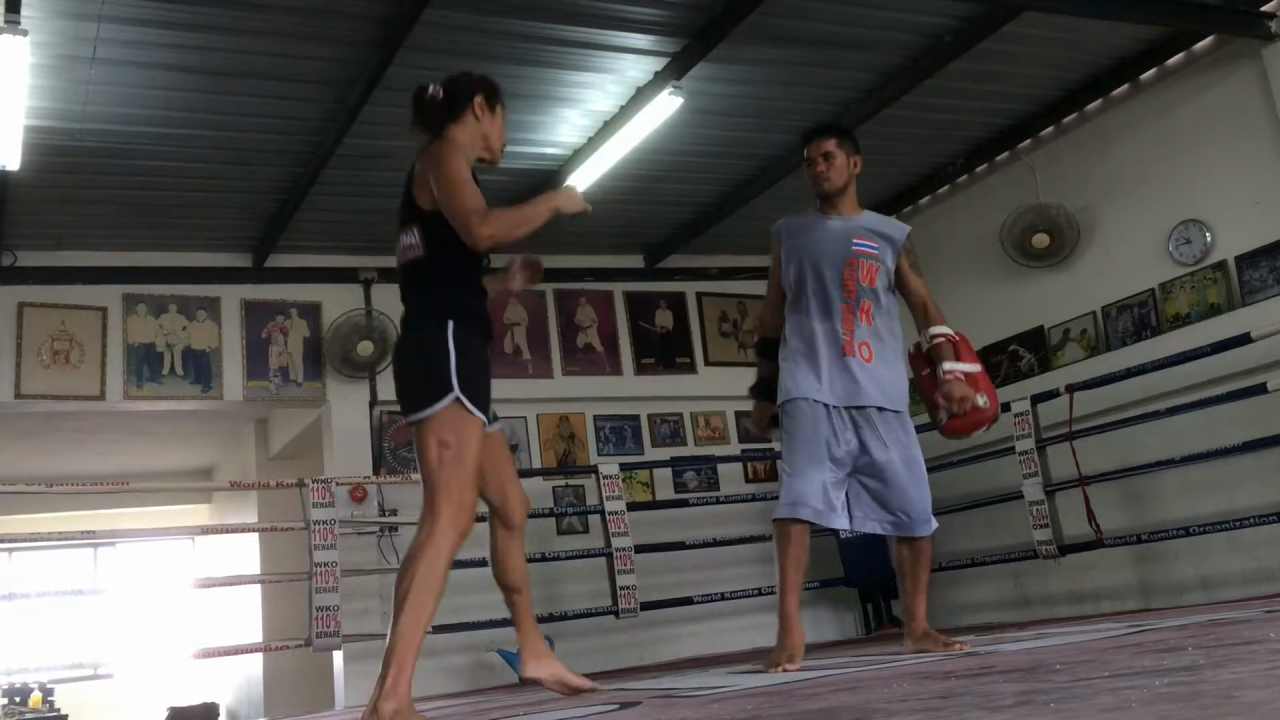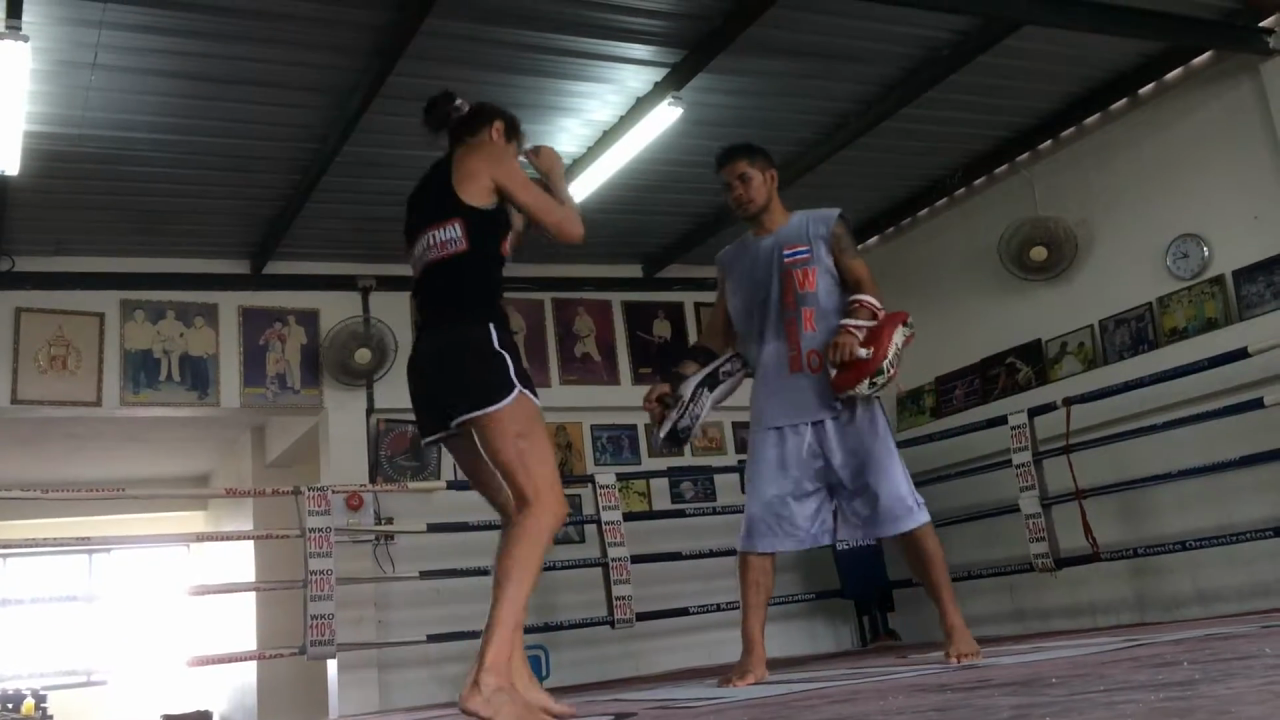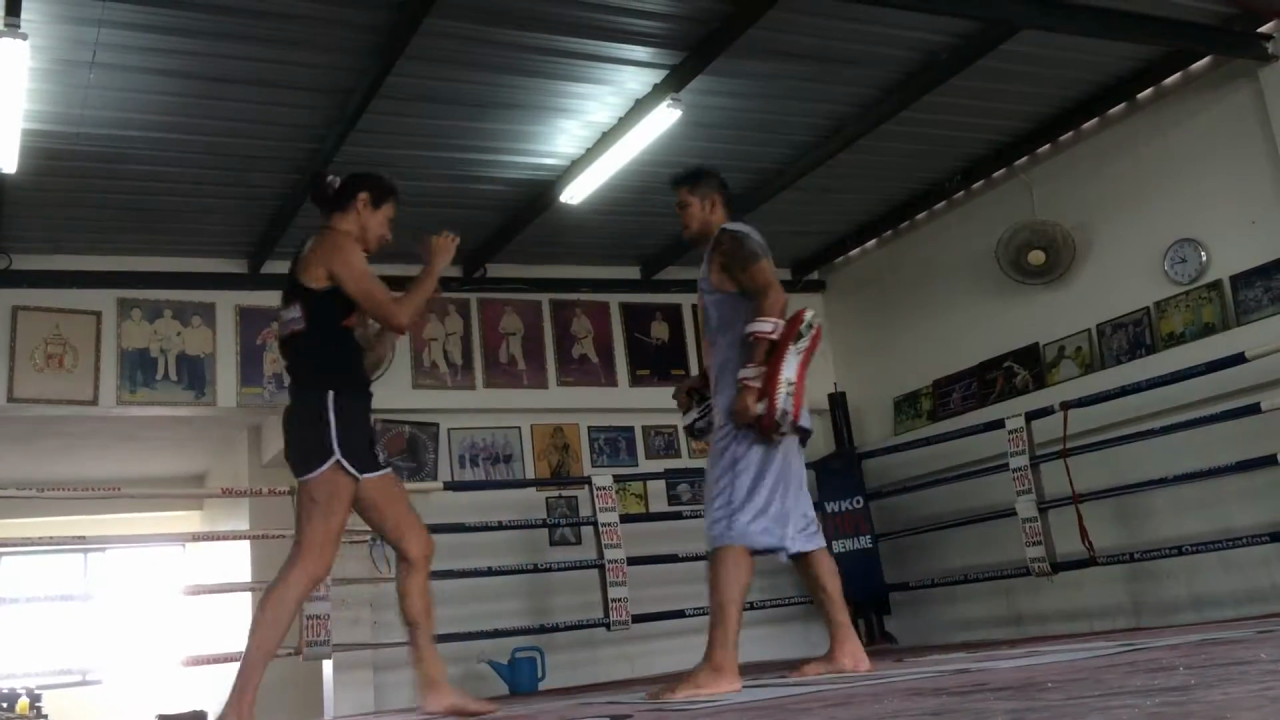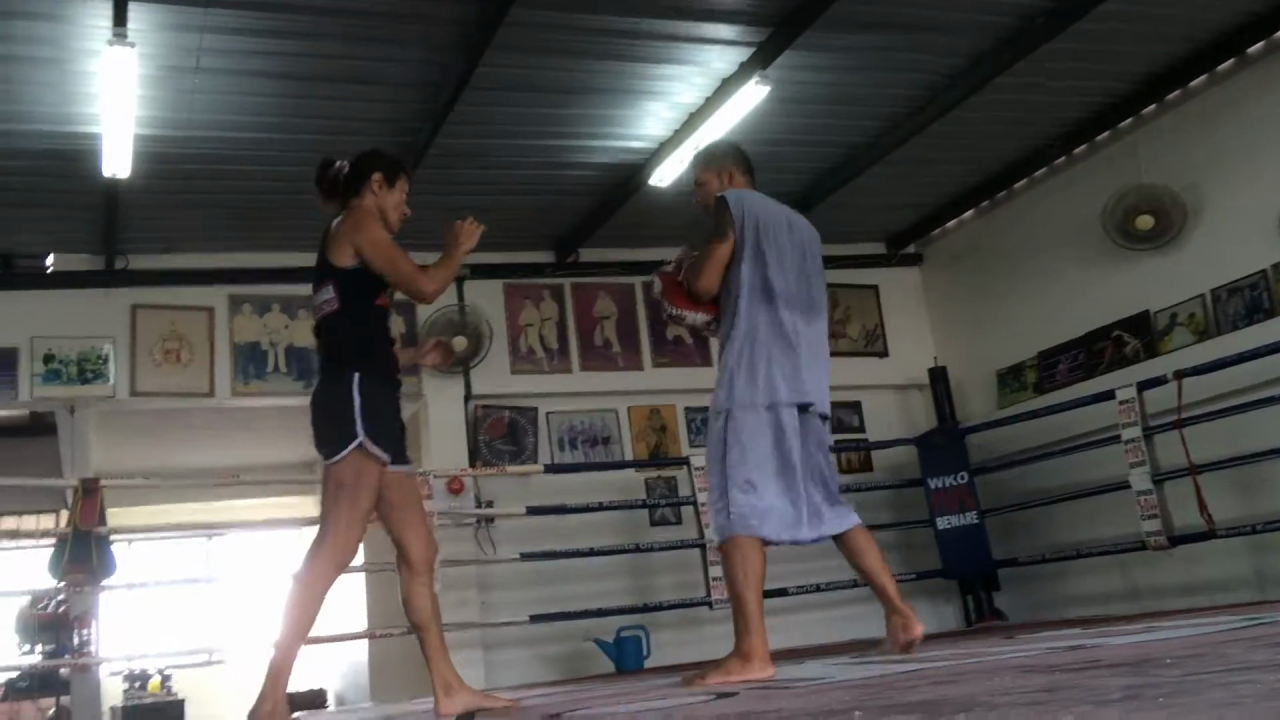
dt=1s
person 1, frame 1
left shoulder: (428, 185)
right shoulder: (443, 155)
right elbow: (482, 231)
left wrist: (501, 282)
right wrist: (555, 202)
left hip: (436, 354)
right hip: (445, 349)
left knee: (511, 509)
right knee: (449, 516)
left ankle: (536, 652)
person 1, frame 2
left shoulder: (423, 194)
right shoulder: (485, 157)
right elbow: (571, 231)
right wrist: (553, 174)
left hip: (429, 363)
right hip: (478, 347)
left knee: (519, 509)
right knee: (545, 506)
person 1, frame 3
left shoulder: (322, 265)
right shoulder: (332, 244)
right elbow: (398, 316)
left wrist: (383, 337)
right wrist: (435, 266)
left hip: (343, 421)
right hip: (327, 416)
left knee: (415, 546)
right knee: (312, 561)
person 1, frame 4
left shoulder: (347, 254)
right shoulder: (356, 222)
right elbow: (423, 287)
left wrist: (414, 355)
right wrist: (459, 248)
left hip: (368, 403)
right hip: (355, 399)
left knee: (418, 550)
right knee: (337, 545)
person 2, frame 1
left shoulder: (891, 234)
right shoulder: (788, 233)
left elbow: (925, 308)
right elbow: (772, 314)
left wrist: (949, 371)
right wrist: (763, 391)
left hip: (880, 394)
right hip: (810, 388)
left knee: (913, 507)
right knee: (800, 497)
left ankle: (918, 627)
right ankle: (790, 632)
person 2, frame 2
left shoulder: (825, 226)
right shoulder: (732, 260)
left elbow: (865, 287)
right elbow: (716, 339)
left wrist: (852, 329)
right wrist: (674, 383)
left hip: (842, 398)
right hip: (776, 410)
left knee: (898, 506)
right knee: (761, 528)
left ankle: (954, 624)
right ankle: (753, 655)
person 2, frame 3
left shoulder: (731, 240)
right shoulder: (724, 257)
left elbow: (773, 298)
left wrist: (750, 384)
right wrist: (705, 380)
left hip: (753, 411)
right hip: (760, 410)
left knee: (731, 524)
right knee: (795, 527)
left ankle: (721, 663)
right ankle: (845, 646)
person 2, frame 4
left shoulder: (733, 205)
right shoulder: (800, 225)
left elbow: (705, 285)
left wrist: (690, 268)
right wrist: (722, 307)
left hip: (751, 382)
right hip: (805, 384)
left knee: (738, 510)
right knee: (829, 506)
left ankle: (750, 651)
right ankle: (901, 615)
